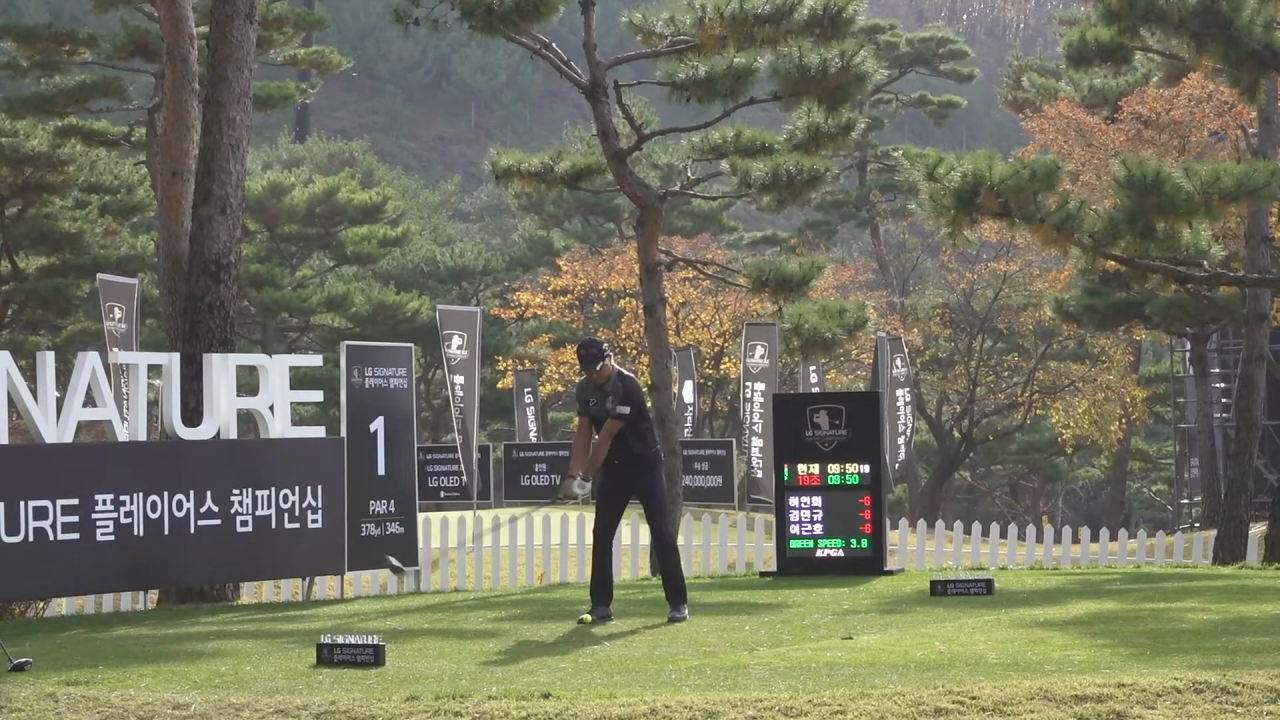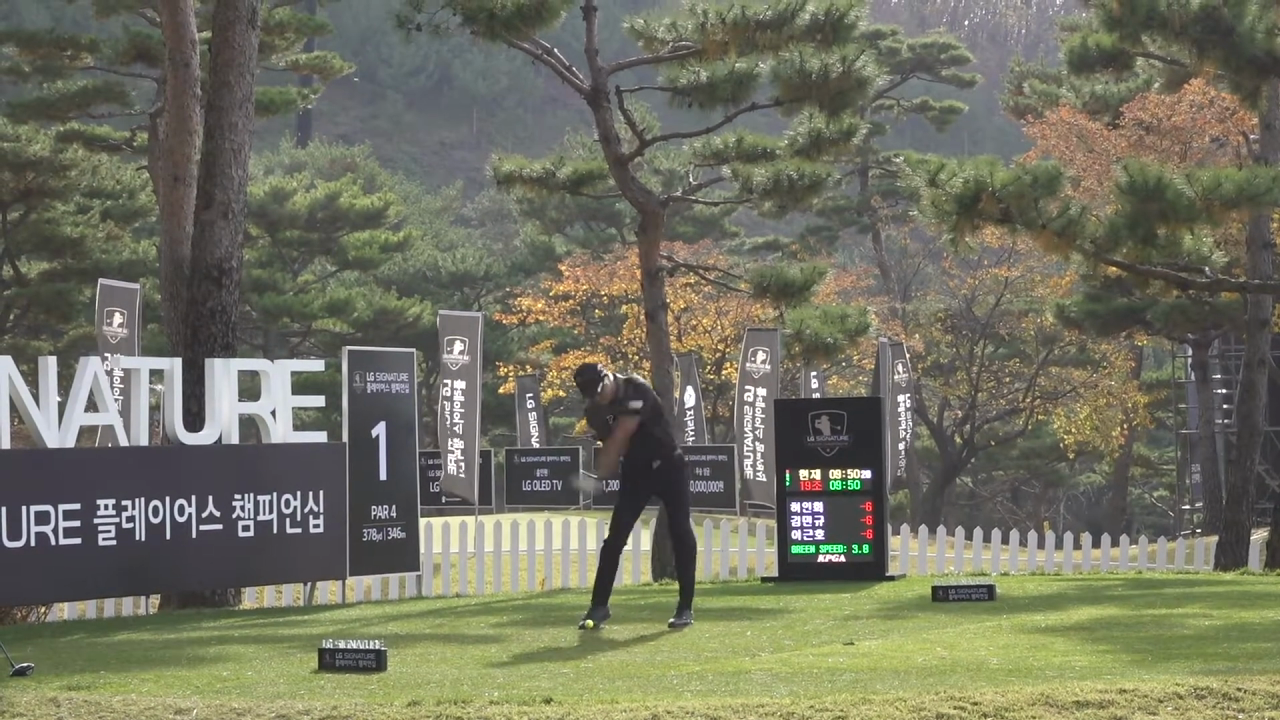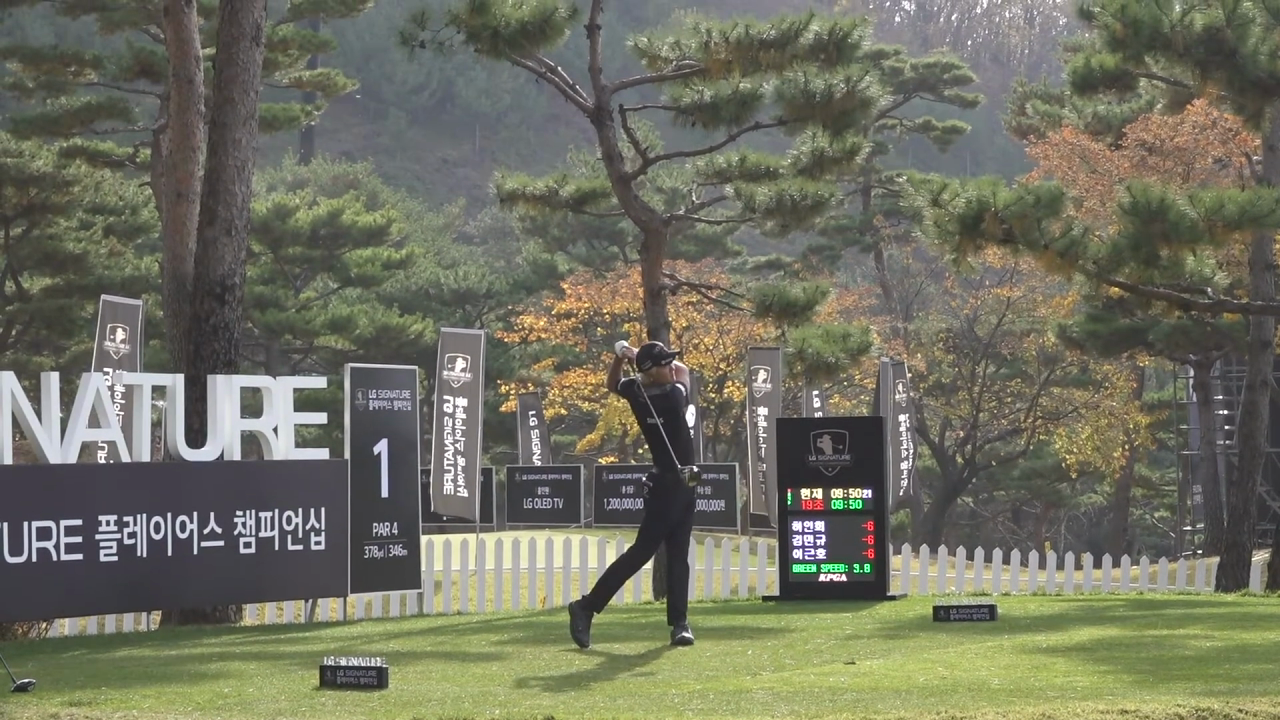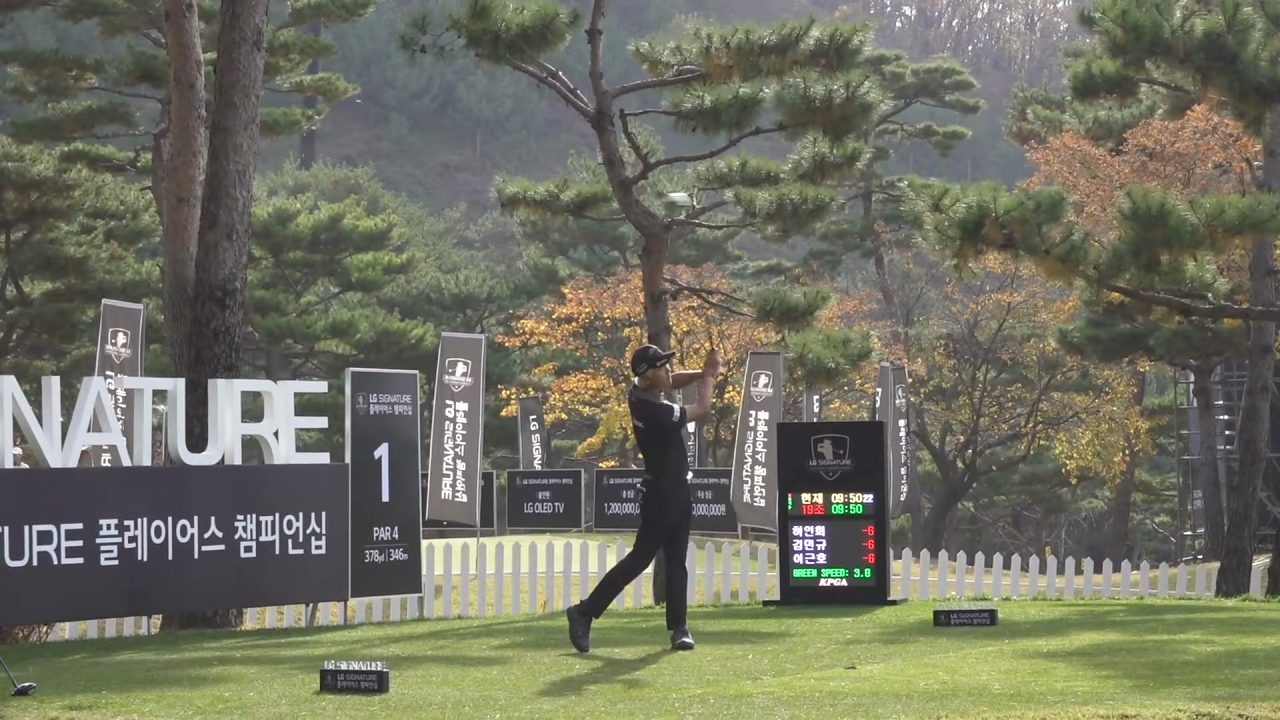
dt=1s
person 1, frame 1
left shoulder: (627, 387)
right shoulder: (585, 388)
left elbow: (605, 437)
right elbow: (583, 434)
left wrist: (584, 477)
right wrist: (573, 475)
left hip: (645, 464)
right hip: (614, 467)
left knee: (662, 532)
right knee: (602, 535)
left ankle: (678, 602)
right ankle: (601, 604)
person 1, frame 2
left shoulder: (635, 387)
right shoulder: (595, 409)
left elbow: (620, 437)
right elbow: (607, 441)
left wrist: (604, 467)
left hip: (668, 467)
right hip: (635, 473)
left knee: (683, 536)
right knee: (614, 540)
left ankle: (685, 607)
right ankle: (599, 606)
person 1, frame 3
left shoulder: (635, 390)
right shoulder: (672, 397)
left elbow: (611, 383)
right elbow: (685, 371)
left wrist: (622, 356)
right wrist: (641, 357)
left hip: (679, 484)
right hip: (668, 485)
left knee: (678, 556)
right knee: (642, 551)
left ankle: (678, 622)
right ankle: (586, 606)
person 1, frame 4
left shoulder: (640, 391)
right shoulder: (654, 409)
left elbow: (675, 380)
right elbow: (700, 410)
left wrist: (702, 371)
right wrist: (708, 375)
left hip: (675, 489)
right hip: (663, 492)
left knee: (676, 560)
right knee: (640, 557)
left ankle: (678, 627)
right ankle: (585, 611)
